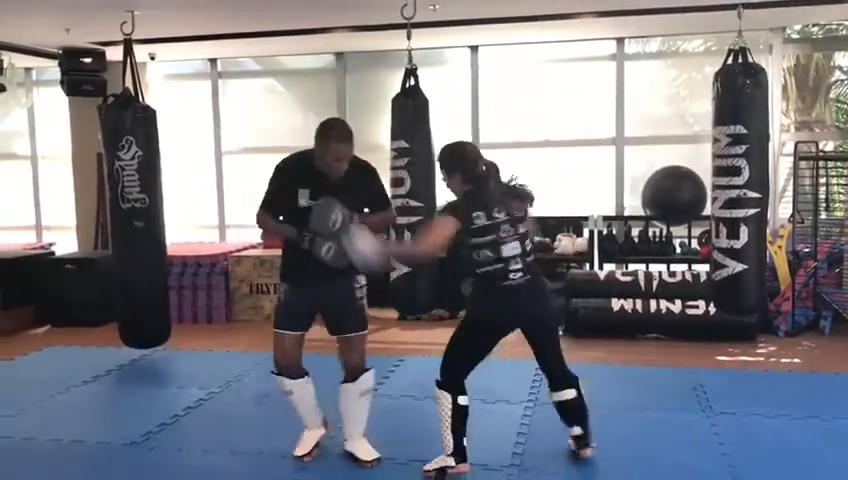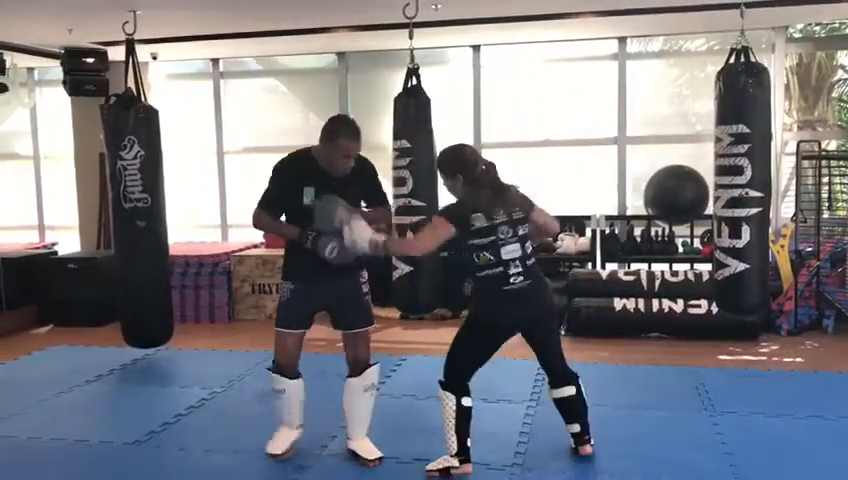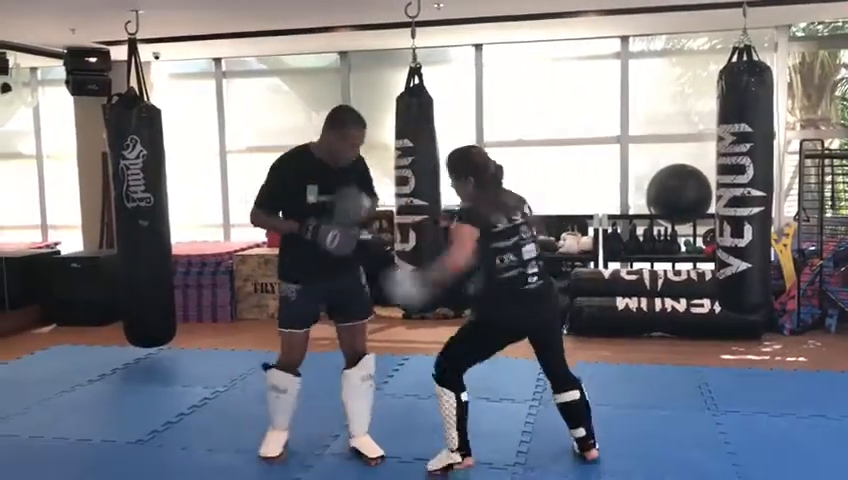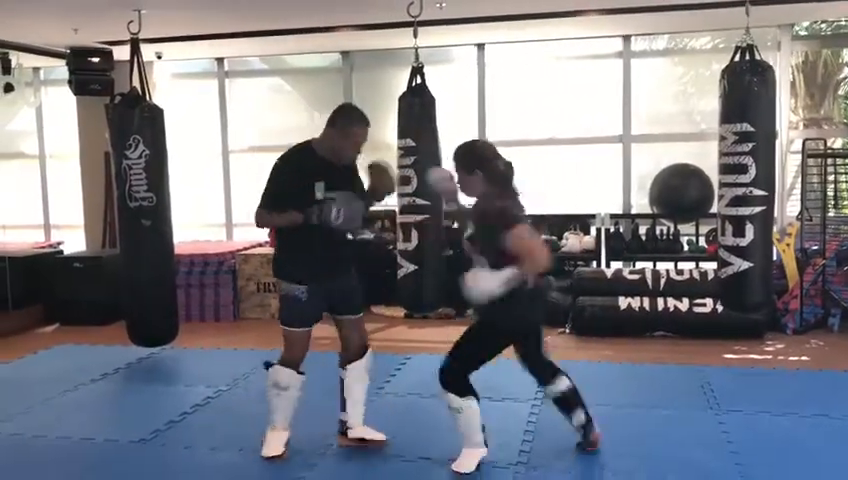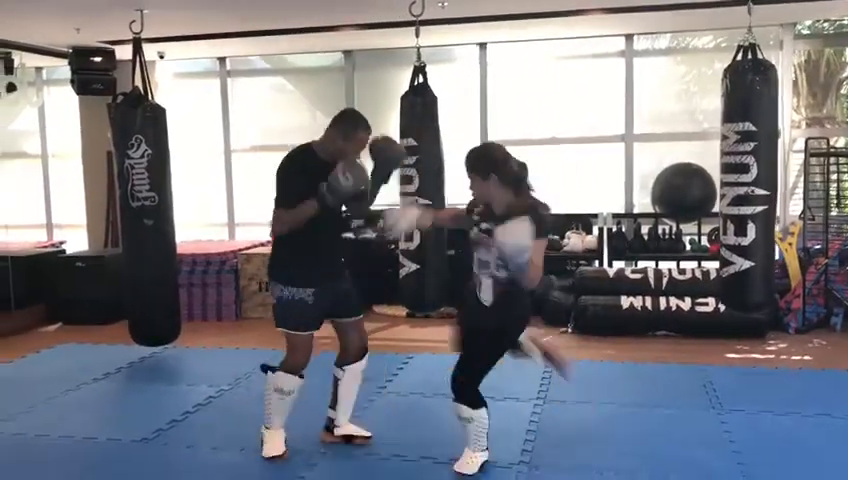
dt=0.1s
person 1, frame 1
left shoulder: (363, 173)
right shoulder: (291, 169)
left elbow: (390, 217)
right elbow: (264, 217)
left wrist: (356, 219)
right wrist: (301, 237)
left hip: (343, 278)
right hip: (298, 278)
left knee: (355, 362)
right knee: (286, 359)
left ankle: (355, 438)
right ankle: (315, 426)
person 1, frame 2
left shoulder: (362, 170)
right shoulder: (291, 168)
left elbow: (385, 212)
right elbow: (261, 218)
left wrist: (358, 216)
right wrist: (305, 237)
left hip: (347, 275)
right hip: (300, 277)
left knee: (360, 358)
right knee: (285, 359)
left ankle: (358, 437)
right ankle: (289, 427)
person 1, frame 3
left shoulder: (355, 165)
right shoulder: (290, 165)
left elbow: (368, 202)
right elbow: (258, 216)
left wrist: (363, 211)
right wrist: (306, 230)
left hip: (345, 269)
right hip: (301, 275)
left knee: (357, 350)
right knee: (291, 357)
left ankle: (359, 434)
right ankle: (277, 430)
person 1, frame 4
left shoulder: (347, 162)
right shoulder: (293, 163)
left elbow: (359, 201)
right elbow: (263, 217)
left wrist: (375, 193)
right wrist: (312, 216)
left hip: (339, 267)
right hip: (299, 273)
left knee: (356, 344)
right knee: (294, 354)
left ankle: (352, 426)
right ankle: (278, 429)
person 1, frame 5
left shoulder: (338, 164)
right shoulder: (297, 165)
left elbow: (357, 205)
right elbow: (281, 224)
right wrist: (324, 194)
left hip: (330, 269)
right hip: (296, 275)
left knee: (355, 343)
right knee: (298, 357)
left ankle: (336, 424)
right ankle: (272, 428)
person 2, frame 1
left shoulder: (459, 210)
right shoulder: (510, 195)
left elbow: (425, 247)
left wrist: (386, 250)
left hip: (493, 307)
right hip: (534, 298)
left knee: (451, 376)
right knee: (556, 369)
left ankle: (456, 458)
right ankle: (582, 441)
person 2, frame 2
left shoulder: (458, 213)
right shoulder: (512, 197)
left elbow: (415, 247)
right elbow: (552, 229)
left wrist: (371, 242)
left hip: (493, 310)
right hip: (537, 301)
left knee: (454, 377)
right knee: (558, 368)
left ankle: (459, 458)
right ankle: (582, 439)
person 2, frame 3
left shoulder: (474, 214)
right shoulder: (515, 202)
left elbow: (455, 261)
left wrist: (419, 280)
left hip: (505, 312)
right hip: (543, 303)
left knee: (447, 370)
right knee: (560, 373)
left ankle: (459, 452)
right ankle: (587, 444)
person 2, frame 4
left shoulder: (497, 214)
right shoulder: (499, 203)
left elbow: (540, 257)
left wrist: (504, 279)
right wrist: (448, 195)
left hip: (505, 312)
right hip: (520, 305)
left knee: (452, 374)
right knee: (539, 367)
left ankle: (475, 447)
right ankle: (588, 431)
person 2, frame 5
left shoulder: (531, 217)
right shoulder: (483, 206)
left elbow: (531, 280)
right elbow: (452, 217)
left wrist: (521, 258)
right wrist: (418, 217)
left hip: (503, 314)
right hip: (479, 301)
left knee: (463, 382)
right knee: (467, 344)
left ankle: (477, 450)
right ankle: (524, 343)
